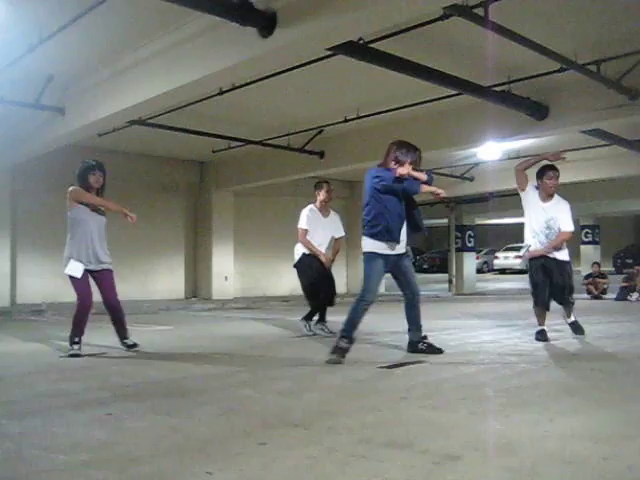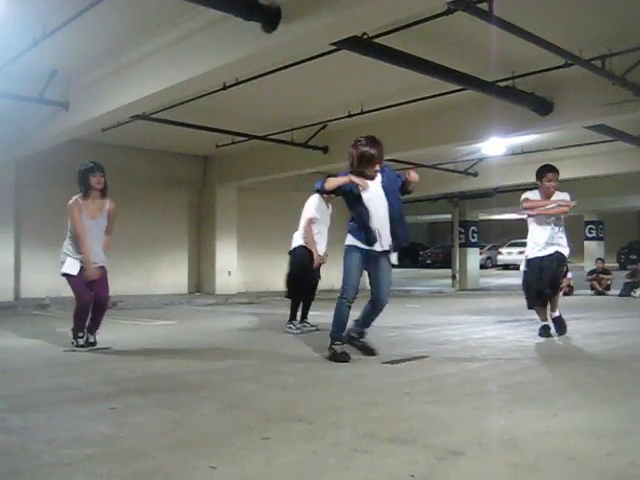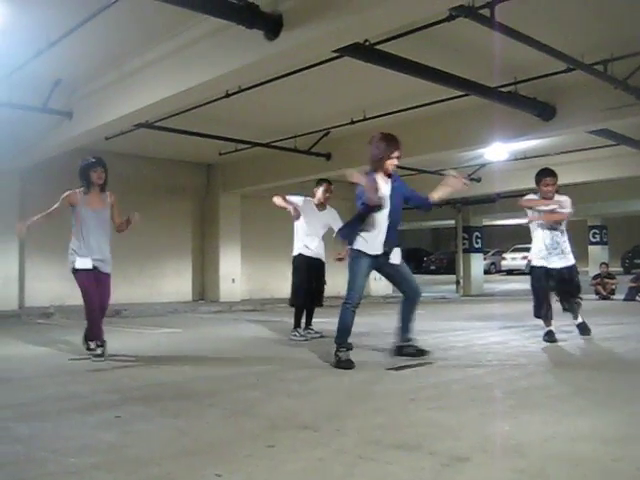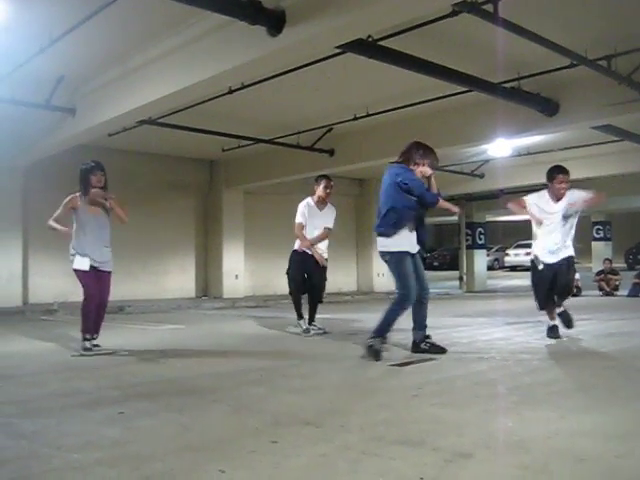
dt=0.3s
person 1, frame 1
left shoulder: (404, 179)
right shoulder: (377, 175)
left elbow: (424, 178)
right elbow: (413, 186)
left wrist: (410, 173)
right wrist: (433, 190)
left hip: (398, 248)
right hip: (376, 248)
left knee: (412, 294)
right knee: (368, 296)
left ankle: (417, 340)
right ankle: (343, 342)
person 1, frame 2
left shoulder: (387, 174)
right shoulder: (350, 181)
left elbow: (404, 188)
right elbow: (322, 187)
left wrist: (409, 178)
right wrist: (349, 179)
left hip: (382, 249)
right hip: (357, 245)
left knee: (381, 298)
right knee: (348, 294)
left ankle: (356, 333)
right ankle: (336, 342)
person 1, frame 3
left shoulder: (397, 183)
right shoulder: (368, 180)
left elbow: (423, 203)
right elbow: (372, 204)
left wrist: (447, 185)
right wrist: (366, 186)
left hip: (387, 251)
right hip: (362, 250)
left knee: (412, 292)
right knee: (353, 299)
left ankle: (403, 341)
right ankle: (341, 349)
person 1, frame 4
left shoulder: (407, 178)
right shoulder: (400, 172)
left elbow: (428, 196)
right elbow: (428, 199)
left wrist: (431, 181)
right wrist: (450, 207)
left hip: (409, 245)
right hip: (394, 245)
left knee: (422, 293)
right knee: (408, 295)
left ankle: (420, 339)
right ankle: (377, 338)
person 2, frame 1
left shoulder: (101, 201)
right shoulder: (74, 193)
right elbow: (102, 203)
right wrist: (126, 212)
left hip: (100, 259)
right hip: (77, 259)
left knee: (112, 301)
right knee: (85, 301)
left ankle: (124, 337)
right ankle: (75, 341)
person 2, frame 2
left shoulder: (110, 205)
right shoulder: (75, 204)
right elbow: (80, 235)
left wrist: (99, 257)
right wrist: (88, 263)
left hip: (96, 260)
right hip: (74, 259)
left knee: (102, 298)
right knee: (85, 299)
left ankle: (91, 333)
right ankle: (78, 335)
person 2, frame 3
left shoulder: (110, 199)
right shoulder: (74, 197)
left elbow: (119, 228)
right elbow: (50, 212)
left wrist: (130, 220)
right wrist: (28, 223)
left hip: (102, 258)
right hip: (81, 257)
left knee: (103, 302)
right knee: (93, 299)
left ankle: (90, 339)
right ankle: (97, 343)
person 2, frame 4
left shoulder: (109, 199)
right shoulder: (75, 200)
left elbow: (124, 218)
right elbow: (52, 221)
left wrist: (106, 200)
right wrist: (62, 229)
left hip: (103, 257)
right hip: (82, 255)
left knee: (102, 299)
right knee: (91, 294)
left ankle: (92, 337)
right ankle: (86, 337)
person 3, frame 1
left shoulder: (562, 205)
right shoulder: (529, 194)
left elbow: (566, 235)
right elbow: (519, 169)
left wrist: (543, 250)
right wrist: (543, 157)
left hip: (558, 254)
right hip: (536, 253)
left knee: (565, 291)
right knee: (540, 293)
left ankle: (570, 318)
right ankle: (541, 327)
person 3, frame 2
left shoulder: (563, 197)
right shoulder: (529, 196)
left elbow: (564, 210)
right elbow: (525, 205)
left wrist: (536, 212)
right wrist: (555, 202)
left hip: (556, 250)
right hip: (534, 253)
left knee: (550, 280)
right knee: (531, 288)
left ankle: (555, 313)
right ankle: (544, 322)
person 3, frame 3
left shoulder: (564, 201)
right shoulder: (532, 199)
left elbow: (561, 217)
right elbow: (523, 202)
left wrist: (538, 218)
right wrist: (549, 202)
left hip: (564, 260)
right hip: (540, 262)
left knee: (570, 296)
right knee: (541, 299)
left ankle: (578, 318)
right ankle: (549, 329)
person 3, frame 4
left shoulder: (574, 195)
right shoulder: (537, 198)
left elbow: (598, 197)
right elbow: (512, 204)
left wrist: (583, 202)
right wrist: (530, 213)
left hip: (564, 255)
right hip: (542, 256)
left knee: (565, 286)
right knee: (543, 292)
left ankle: (559, 307)
right ankle: (552, 322)
person 4, frame 1
left shoulder: (335, 217)
right shoulder: (308, 212)
left elbow: (338, 241)
right elbow: (301, 237)
left wrist: (329, 258)
right wrist: (321, 254)
left hip: (321, 257)
right hip: (305, 255)
left knee: (326, 288)
right knee: (323, 284)
left ankle: (308, 319)
right ankle: (321, 321)
person 4, frame 2
left shoulder: (328, 207)
right shoulder: (316, 200)
right elbow: (307, 226)
left wrist: (323, 252)
right wrist: (315, 253)
left hip: (315, 251)
right hip: (302, 248)
left knee: (311, 286)
right knee: (300, 284)
left ankle: (303, 320)
right ankle: (292, 321)
person 4, frame 3
left shoulder: (331, 213)
right shoulder: (303, 202)
left elbow: (340, 231)
right elbow: (276, 198)
right wrist: (290, 206)
left hip: (318, 256)
right hip: (302, 254)
left knee: (314, 292)
right knee: (301, 291)
left ankle: (308, 327)
right ankle: (296, 328)
person 4, frame 4
left shoulder: (331, 210)
right shoulder: (305, 205)
left elbow: (326, 233)
right elbow: (298, 231)
left wrist: (310, 243)
right wrist: (314, 251)
left hip: (320, 254)
right hip: (301, 251)
left knee: (316, 288)
right knee: (295, 280)
left ankle: (311, 322)
right ankle: (300, 318)
